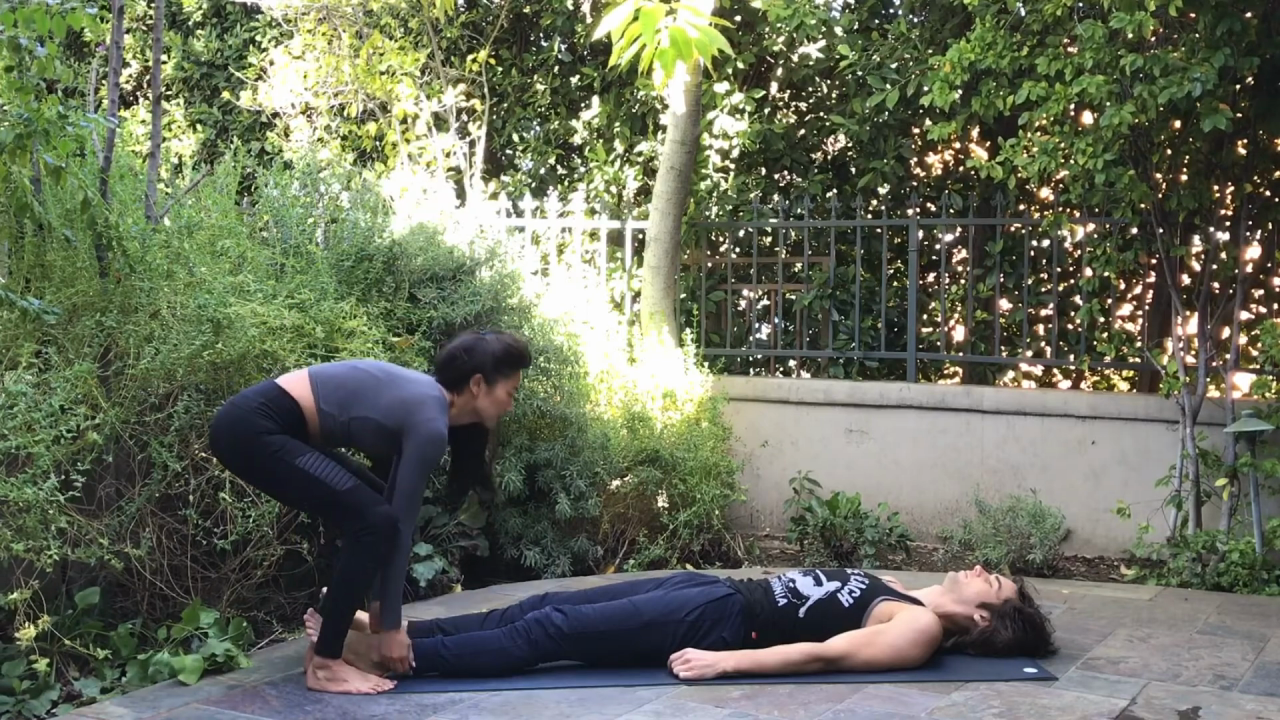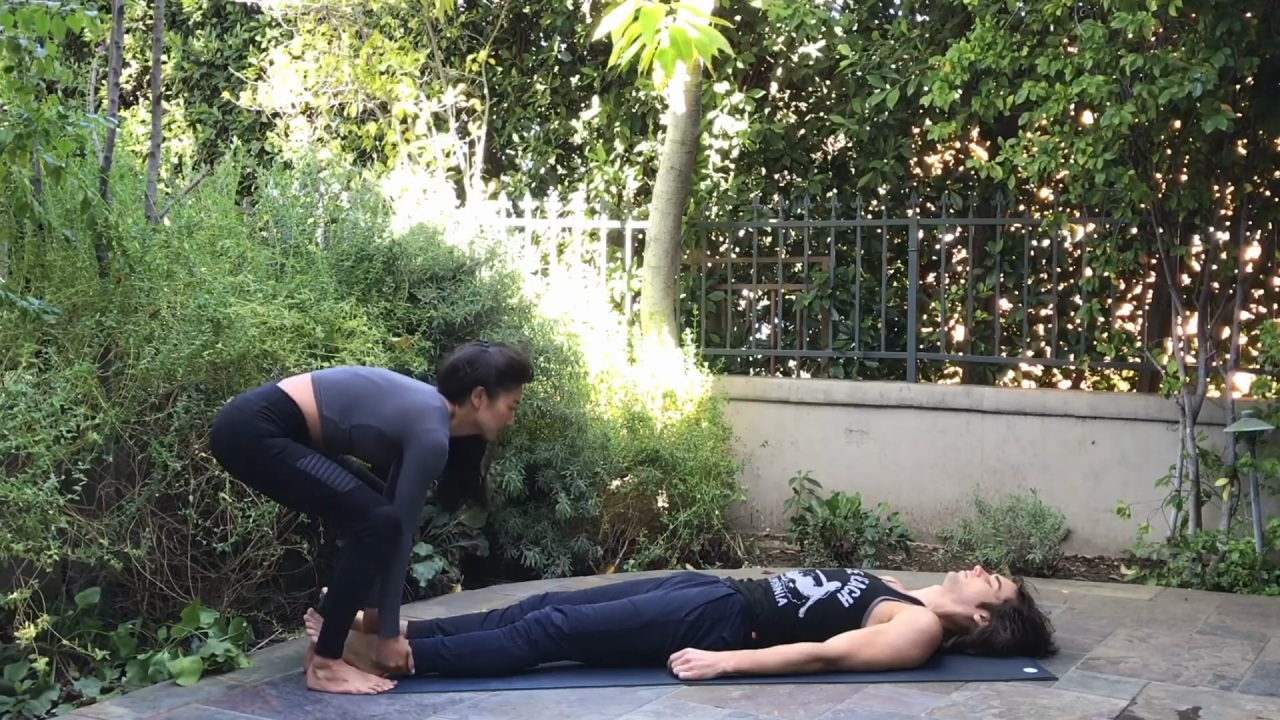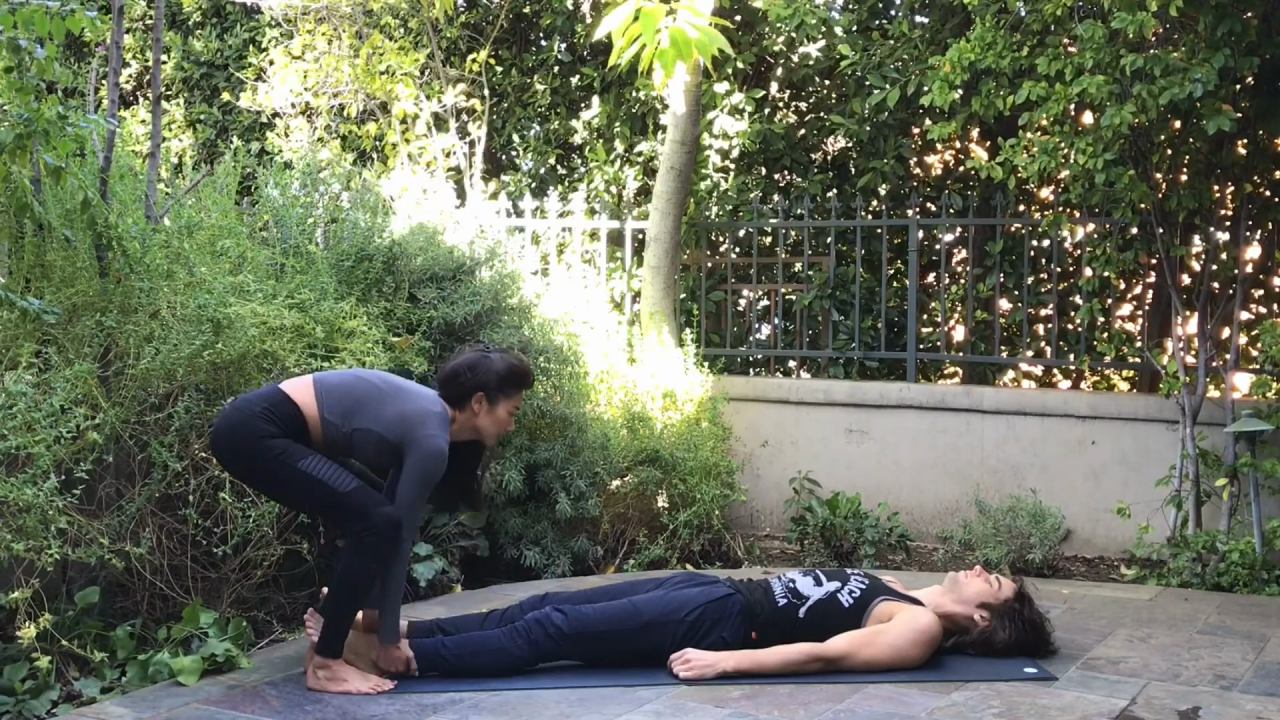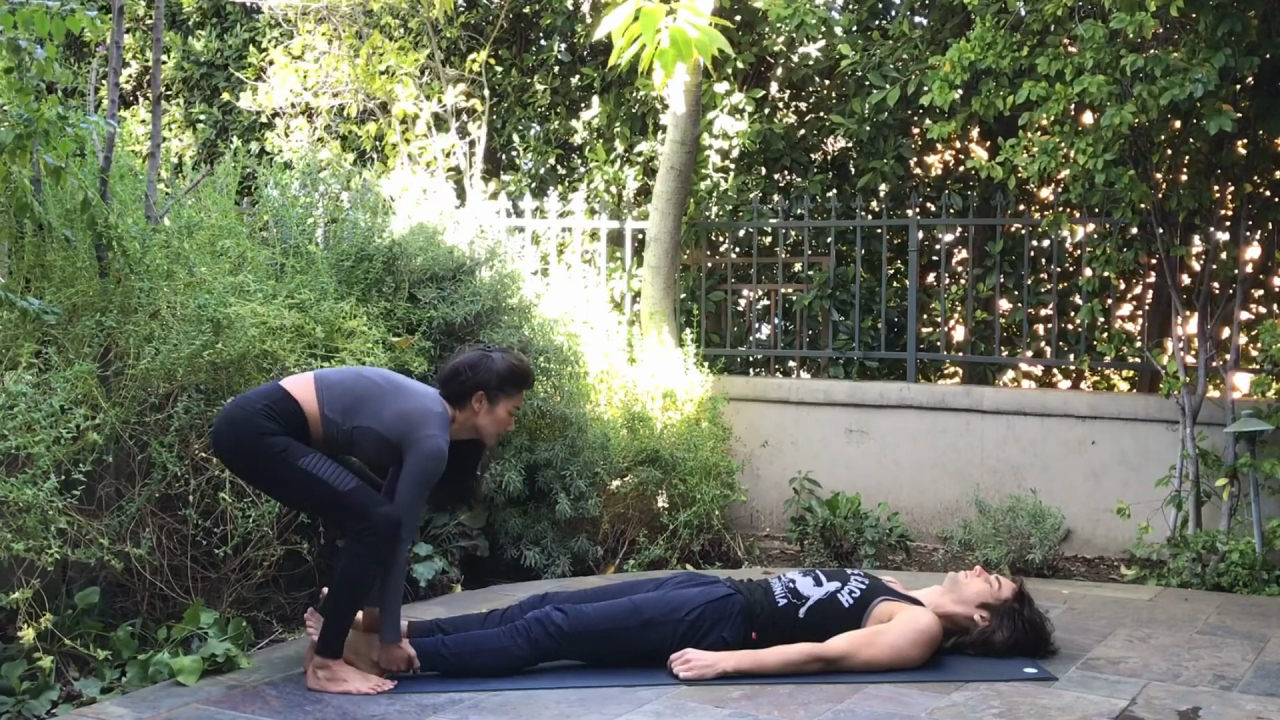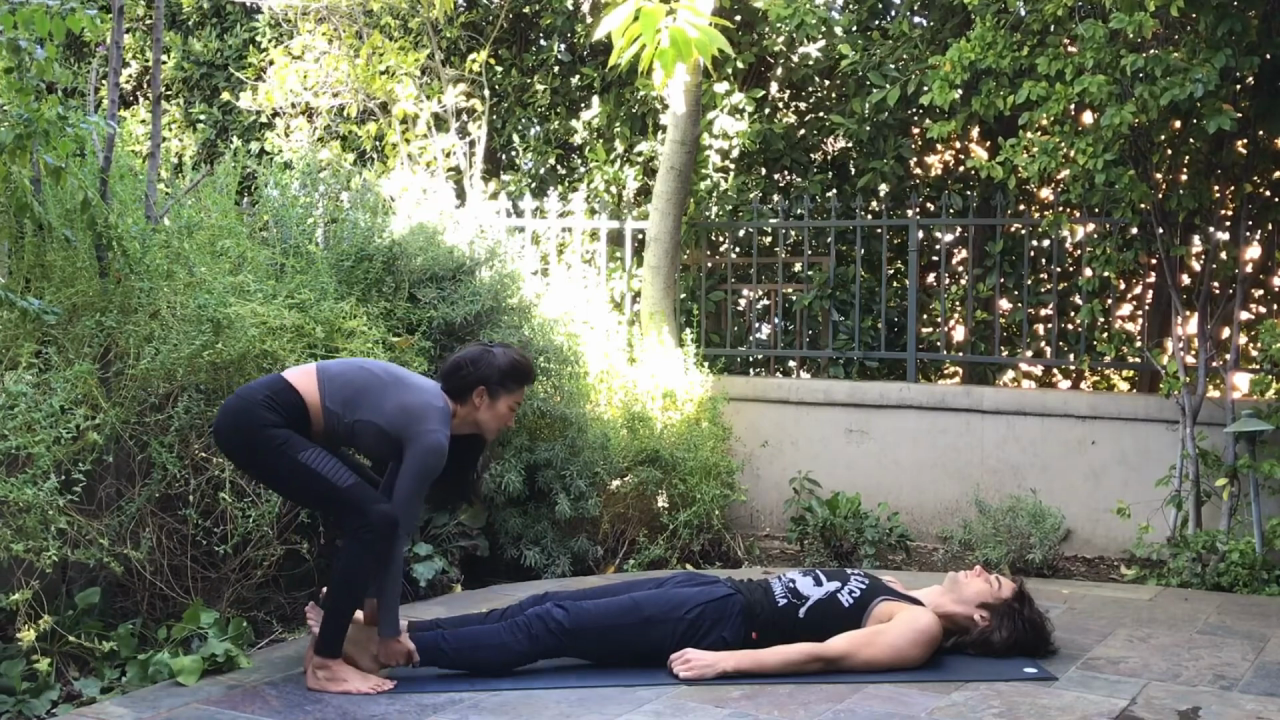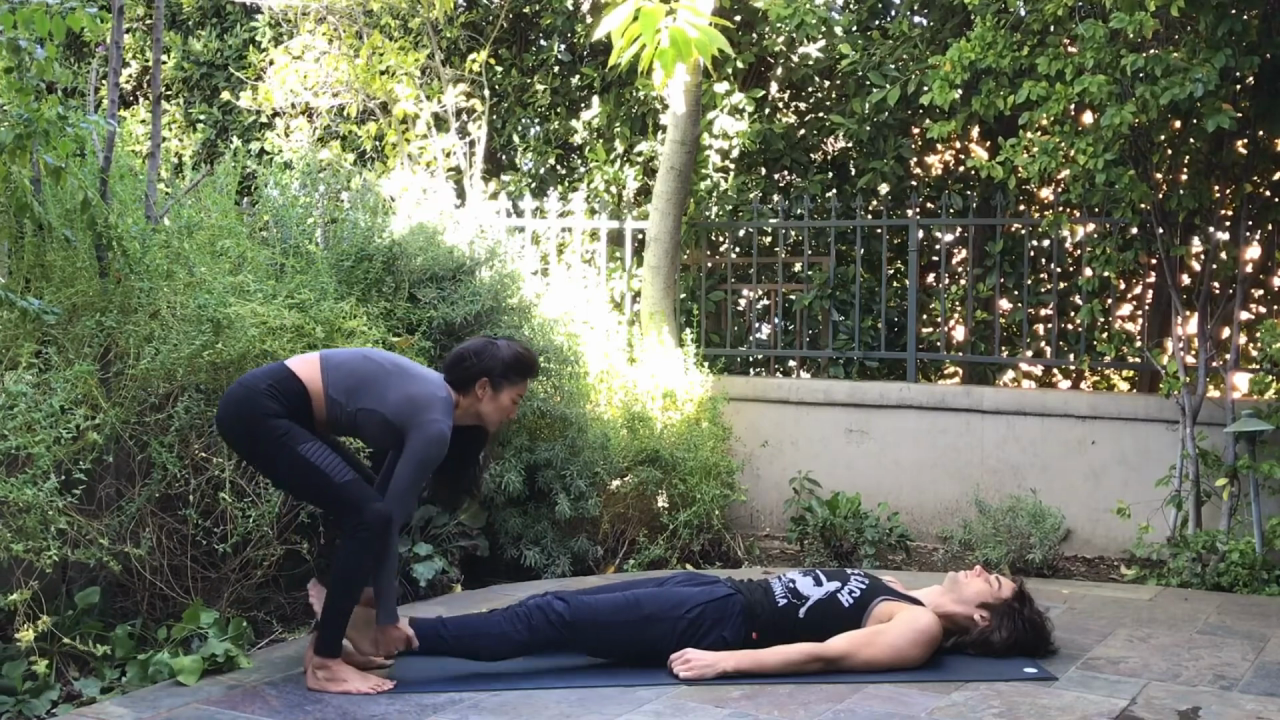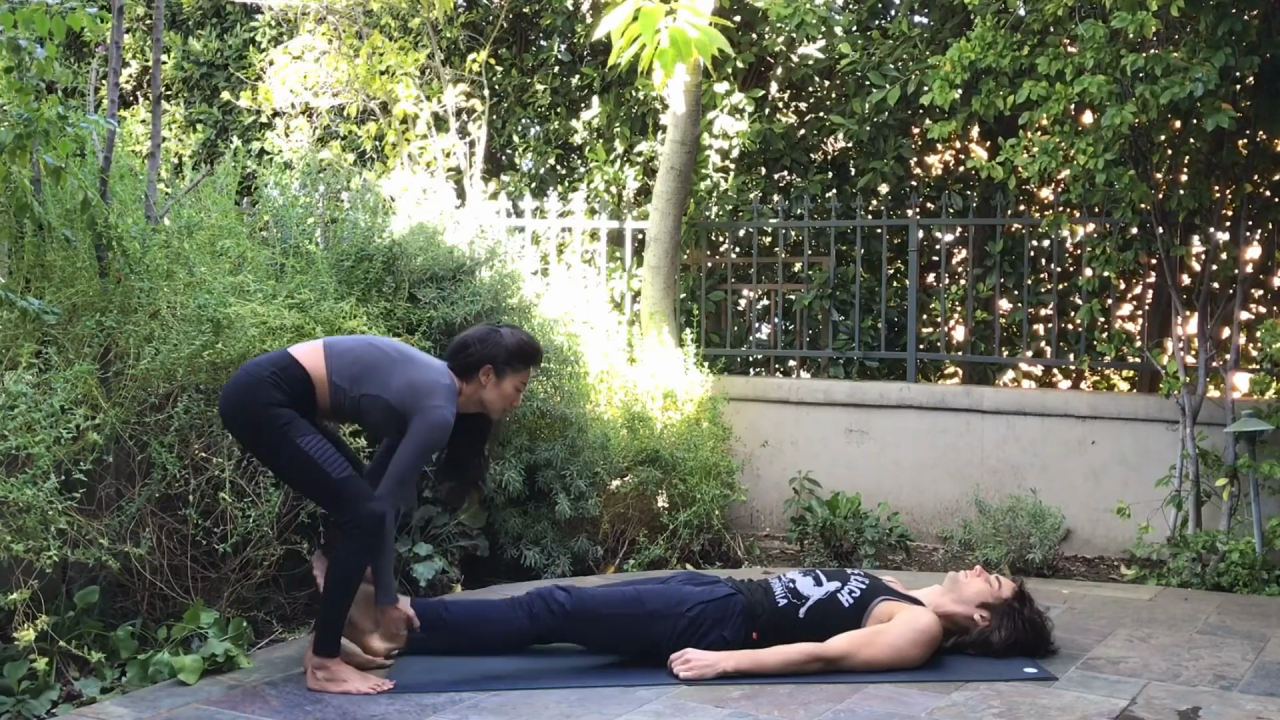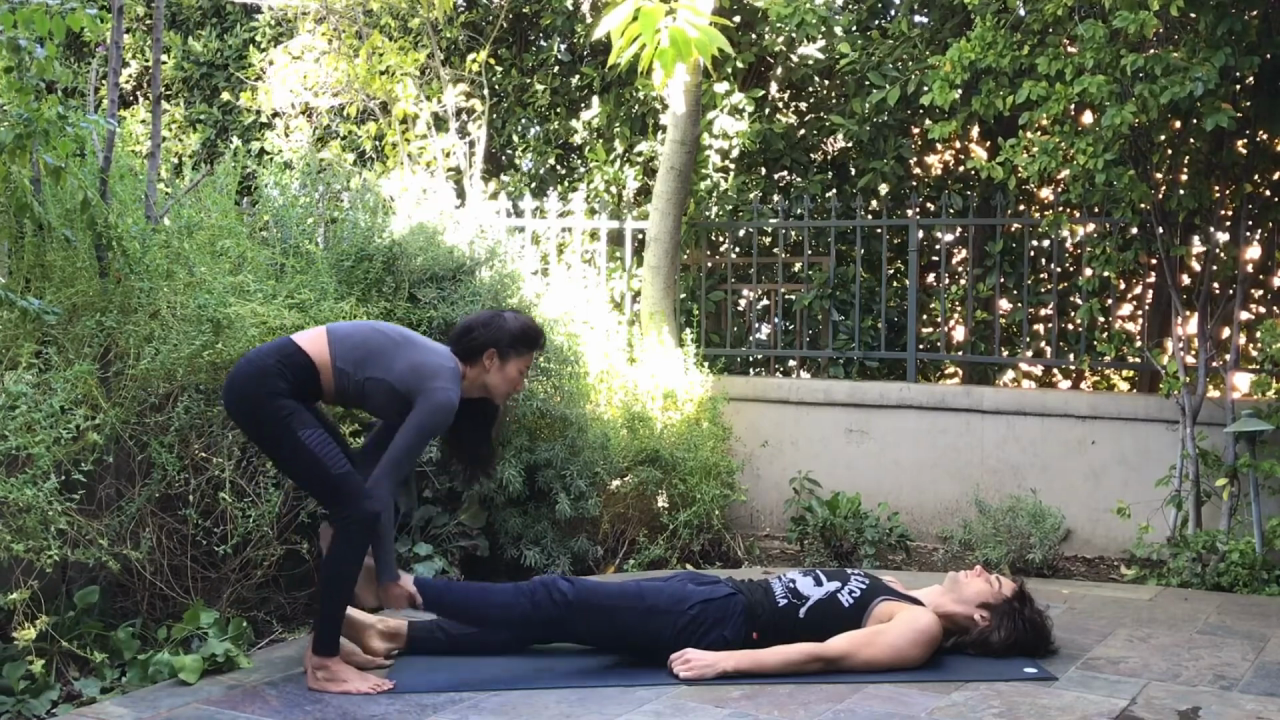
dt=0.1s
person 1, frame 1
left shoulder: (921, 630)
right shoulder: (900, 593)
left elbow: (826, 654)
left wrist: (725, 662)
left hip: (725, 622)
right hip: (718, 590)
left knee: (552, 631)
right knee: (549, 604)
left ankle: (388, 654)
right ankle: (393, 626)
person 1, frame 2
left shoulder: (920, 631)
right shoulder: (901, 592)
left elbow: (826, 654)
left wrist: (725, 661)
left hip: (722, 623)
right hip: (718, 591)
left knee: (551, 633)
right knee: (548, 605)
right ankle: (395, 629)
person 1, frame 3
left shoulder: (920, 630)
right shoulder: (900, 592)
left elbow: (825, 654)
left wrist: (726, 662)
left hip: (724, 622)
right hip: (718, 590)
left knee: (550, 631)
right knee: (548, 605)
right ankle: (395, 627)
person 1, frame 4
left shoulder: (920, 631)
right shoulder: (902, 594)
left elbow: (825, 654)
left wrist: (725, 661)
left hip: (722, 623)
right hip: (717, 592)
left knee: (550, 631)
right knee: (547, 603)
right ankle: (397, 628)
person 1, frame 5
left shoulder: (921, 630)
right shoulder: (901, 592)
left elbow: (825, 653)
left wrist: (725, 660)
left hip: (724, 622)
right hip: (717, 590)
left knee: (550, 626)
right knee: (549, 602)
right ankle: (397, 626)
person 1, frame 6
left shoulder: (919, 631)
right shoulder: (899, 592)
left elbow: (826, 653)
left wrist: (724, 661)
left hip: (720, 622)
right hip: (720, 592)
left knee: (550, 618)
right knee: (550, 609)
left ankle: (394, 632)
right ankle: (395, 633)
person 1, frame 7
left shoulder: (919, 629)
right shoulder: (901, 593)
left elbow: (827, 653)
left wrist: (726, 661)
left hip: (722, 621)
right hip: (724, 591)
left knee: (555, 609)
right knee: (557, 604)
left ankle: (398, 615)
right ankle: (401, 625)
person 1, frame 8
left shoulder: (920, 631)
right shoulder: (902, 596)
left elbow: (828, 653)
left wrist: (725, 662)
left hip: (719, 623)
right hip: (721, 593)
left knee: (556, 599)
right knee: (549, 616)
left ankle: (404, 590)
right ankle: (398, 634)
person 2, frame 1
left shoulder: (426, 402)
right shoulder: (430, 422)
left elbow: (398, 510)
right elbow: (403, 523)
left wrist: (379, 600)
right wrist: (390, 626)
left hip: (269, 424)
right hip: (252, 429)
left knee: (376, 512)
right knee: (373, 520)
left ankle: (326, 641)
right ankle: (325, 664)
person 2, frame 2
left shoulder: (427, 411)
right shoulder: (431, 433)
left elbow: (395, 510)
right elbow: (401, 531)
left wrist: (375, 607)
right wrist: (389, 633)
left hip: (264, 426)
right hip: (252, 432)
left knee: (377, 515)
right knee: (375, 521)
left ankle: (325, 642)
right ankle: (325, 664)
person 2, frame 3
left shoulder: (427, 415)
right shoulder: (431, 439)
left elbow: (396, 518)
right elbow: (401, 535)
left wrist: (375, 607)
right wrist: (389, 638)
left hip: (266, 428)
right hip: (253, 433)
left knee: (377, 516)
right knee: (376, 521)
left ankle: (325, 642)
right ankle: (325, 664)
person 2, frame 4
left shoulder: (427, 414)
right shoulder: (431, 438)
left elbow: (390, 509)
right elbow: (400, 535)
left wrist: (374, 608)
right wrist: (390, 638)
left hip: (266, 423)
right hip: (255, 429)
left knee: (369, 515)
right knee: (376, 521)
left ankle: (326, 643)
right ankle: (325, 664)
person 2, frame 5
left shoulder: (428, 409)
right shoulder: (432, 434)
left elbow: (388, 501)
right elbow: (400, 531)
left wrist: (373, 597)
right wrist: (389, 632)
left hip: (267, 418)
right hip: (255, 422)
left knee: (371, 513)
right knee: (373, 519)
left ankle: (326, 641)
right ankle: (325, 663)
person 2, frame 6
left shoulder: (431, 399)
right shoulder: (434, 422)
left elbow: (386, 498)
right elbow: (390, 518)
left wrist: (371, 589)
right wrist: (387, 620)
left hip: (267, 405)
right hip: (258, 411)
left knee: (365, 507)
right knee: (368, 515)
left ankle: (325, 643)
right ankle: (324, 665)
person 2, frame 7
left shoulder: (434, 387)
right shoulder: (438, 409)
left elbow: (384, 485)
right elbow: (388, 501)
right wrist: (387, 601)
left hip: (269, 395)
right hip: (261, 400)
left knee: (361, 504)
right knee: (364, 512)
left ankle: (325, 642)
right ankle: (324, 664)
person 2, frame 8
left shoulder: (435, 372)
right shoulder: (442, 391)
left elbow: (372, 463)
right elbow: (383, 483)
left wrist: (372, 561)
right wrist: (388, 577)
left hip: (274, 383)
right hip: (265, 388)
left knee: (355, 504)
right knee: (359, 509)
left ankle: (325, 644)
right ankle: (324, 665)
